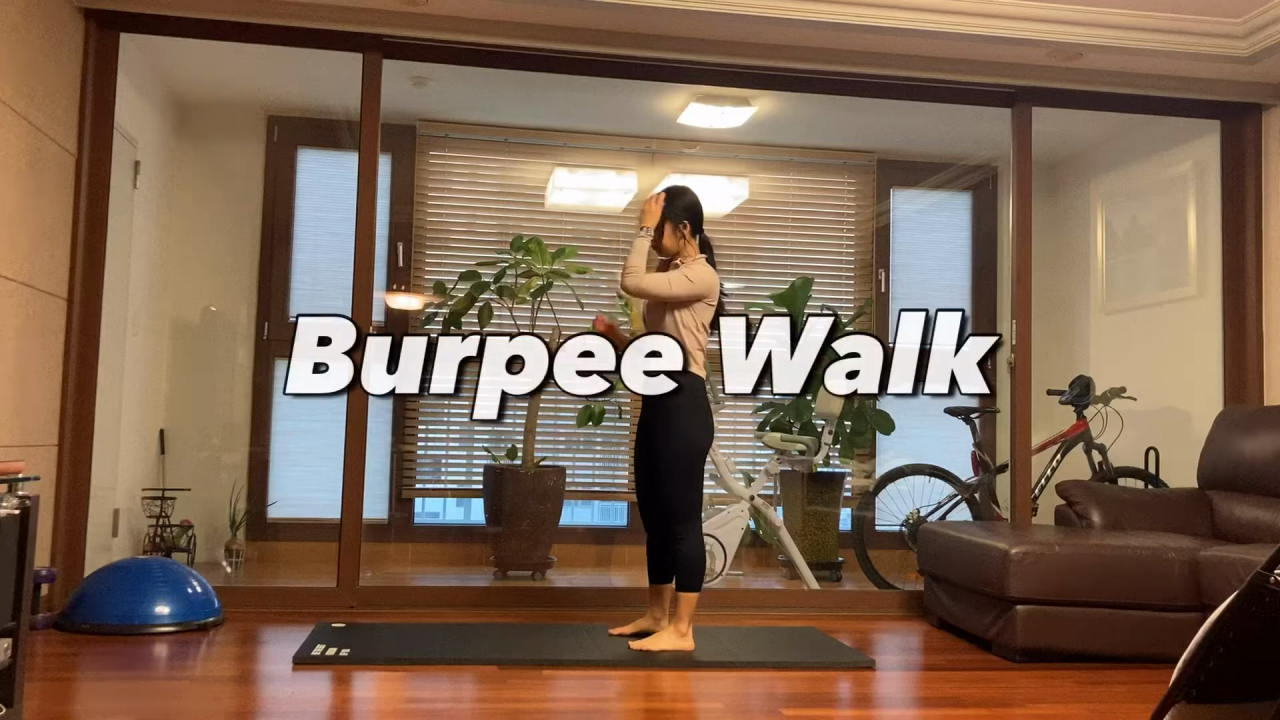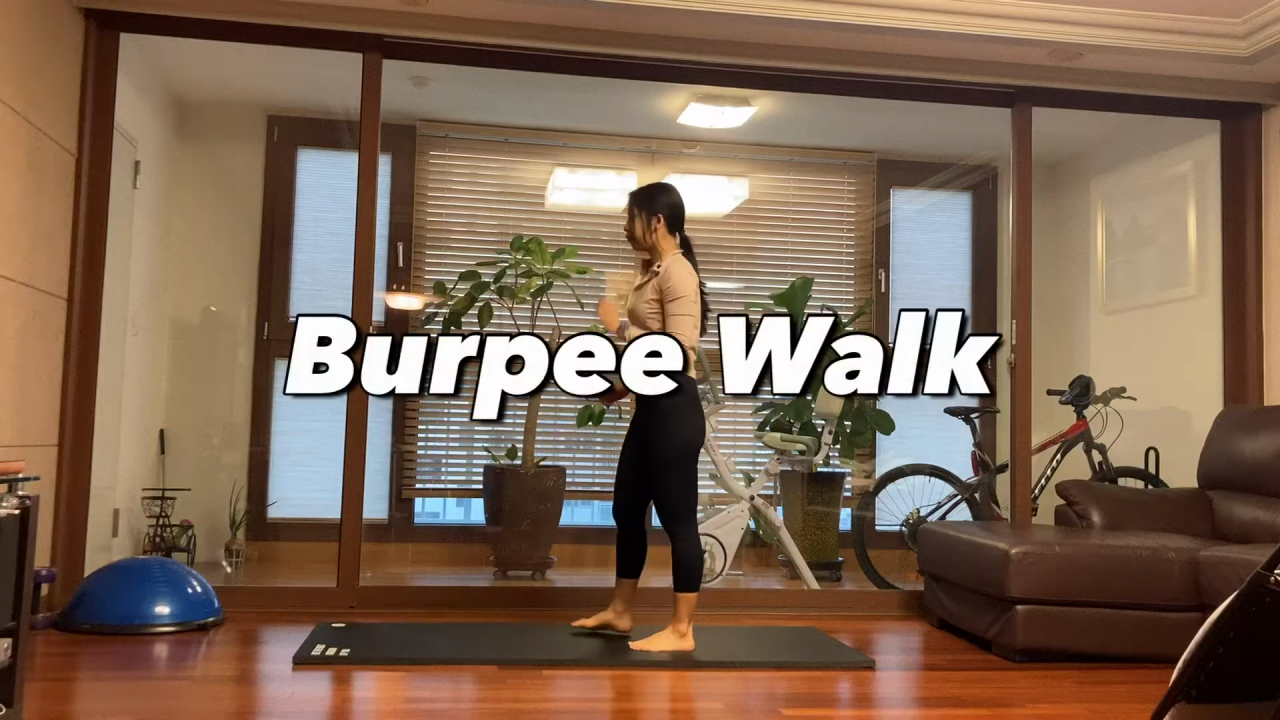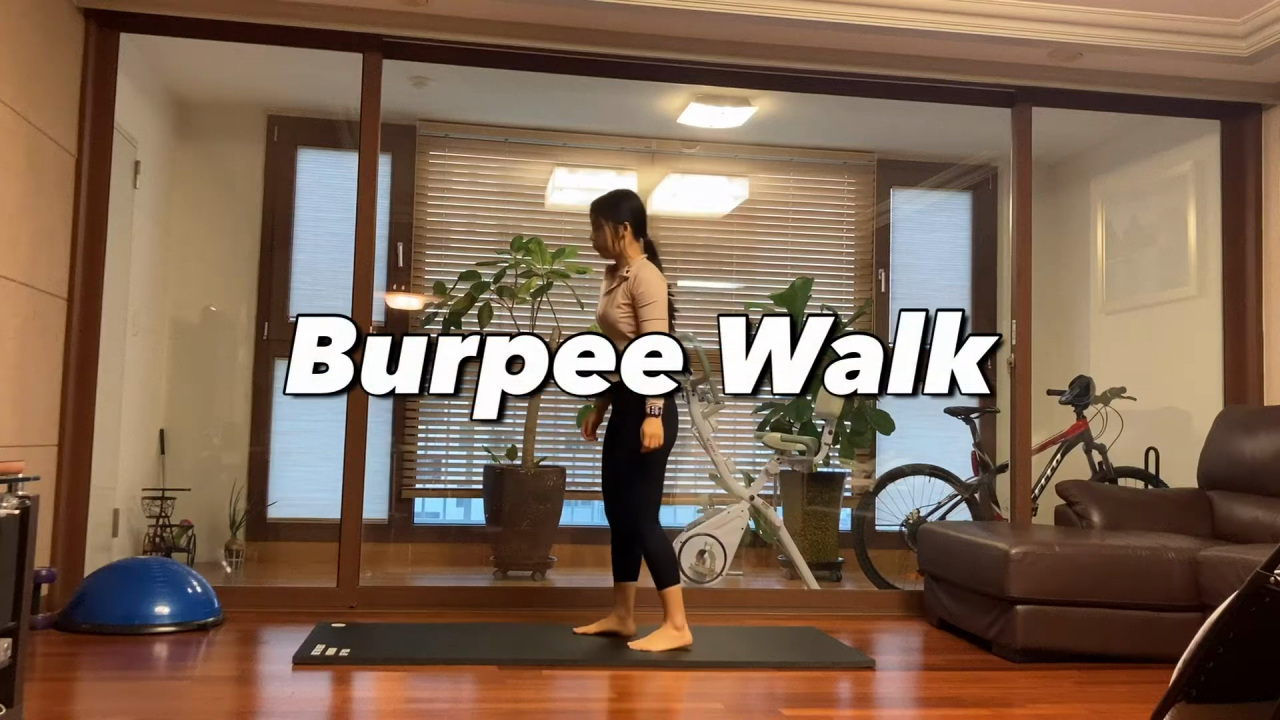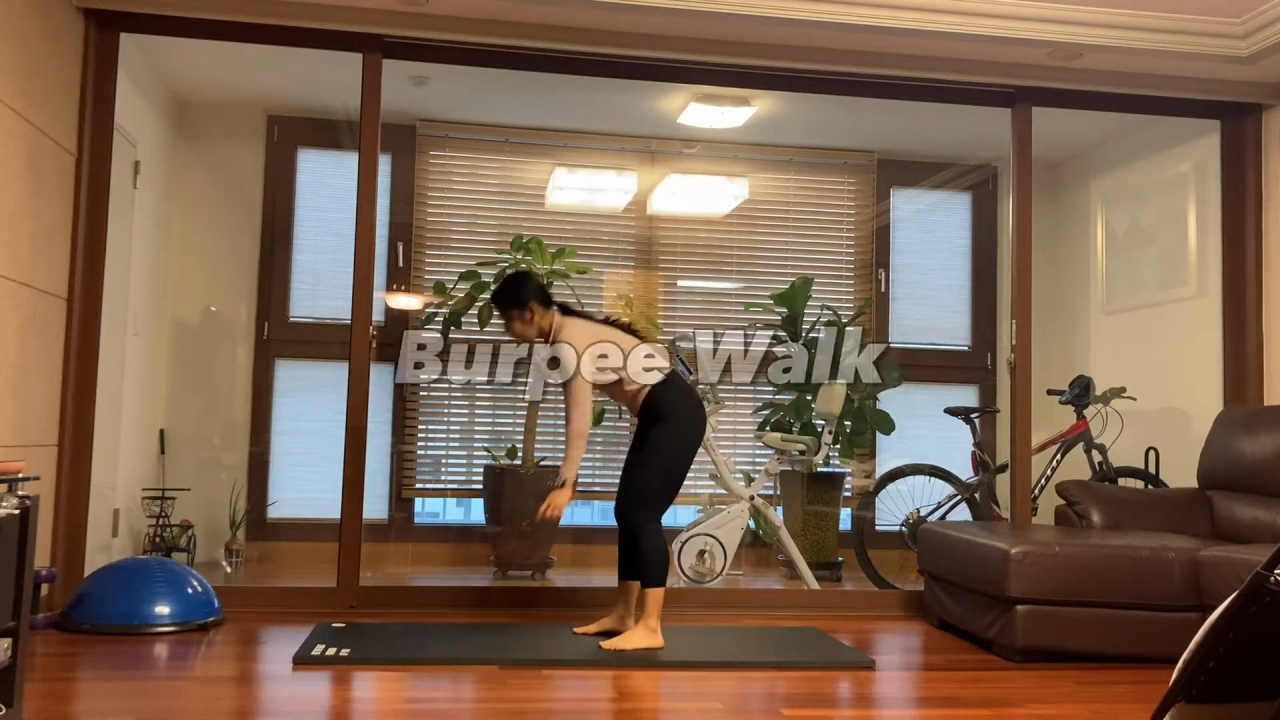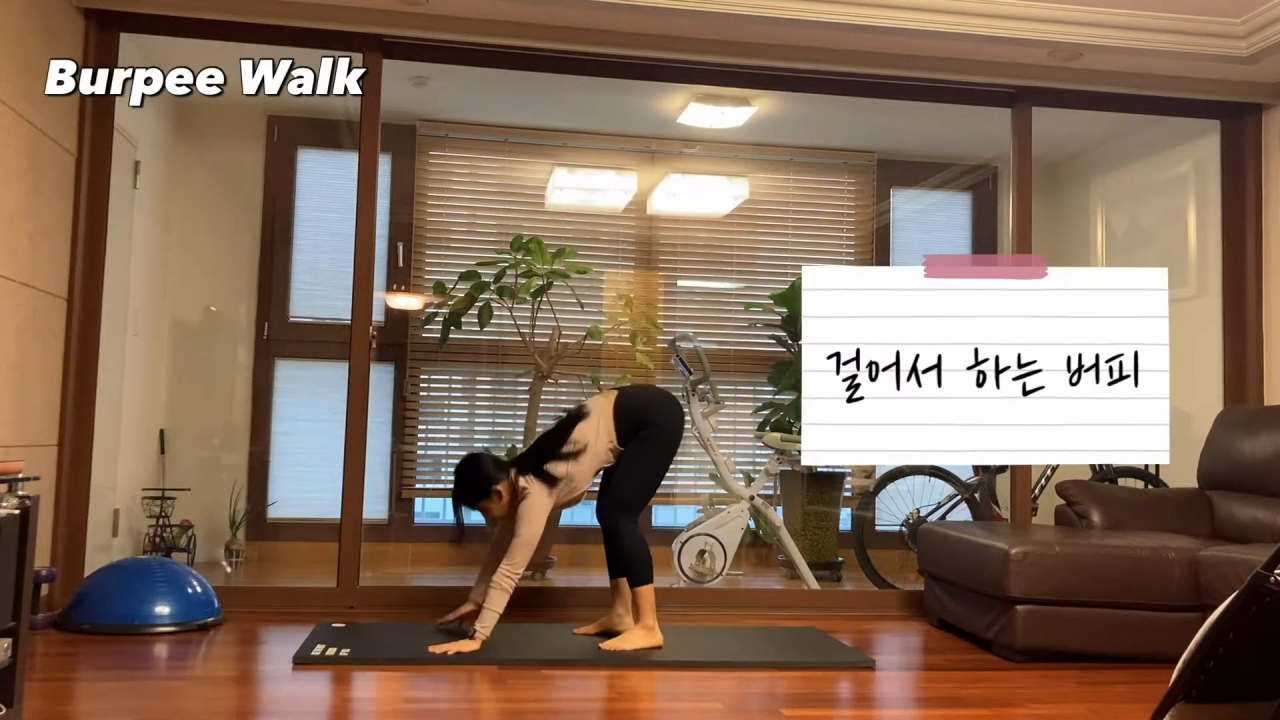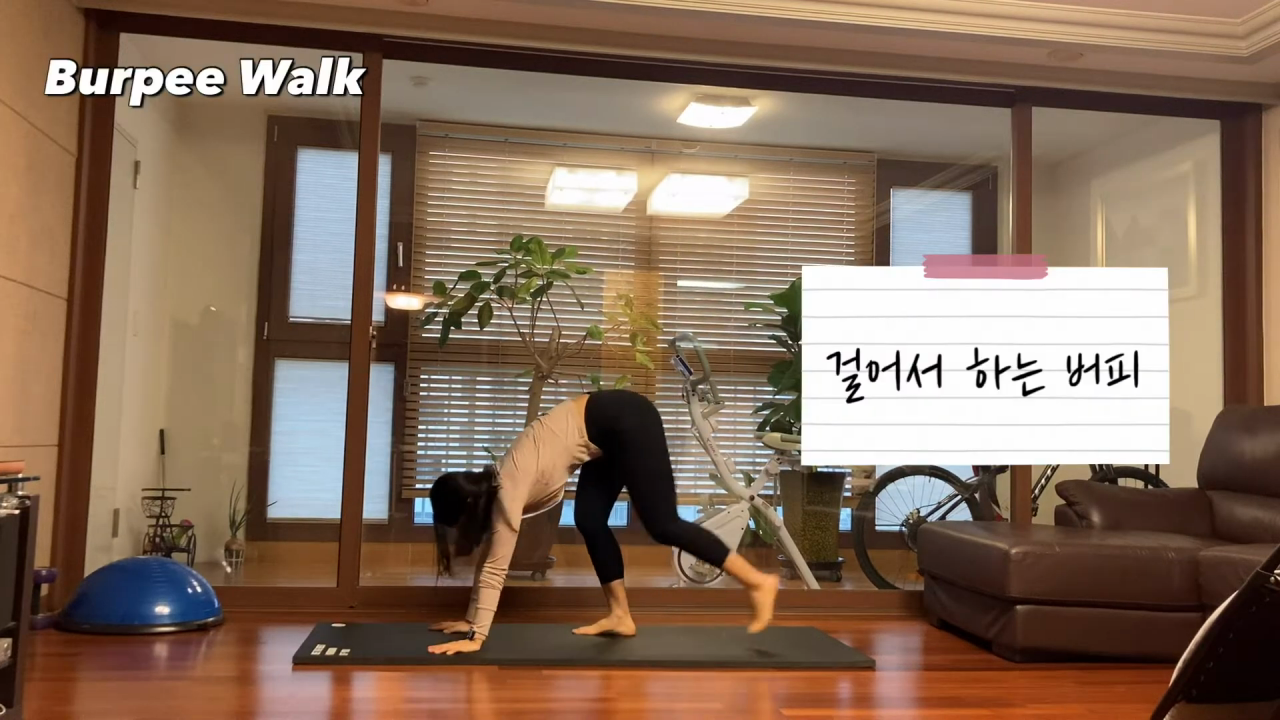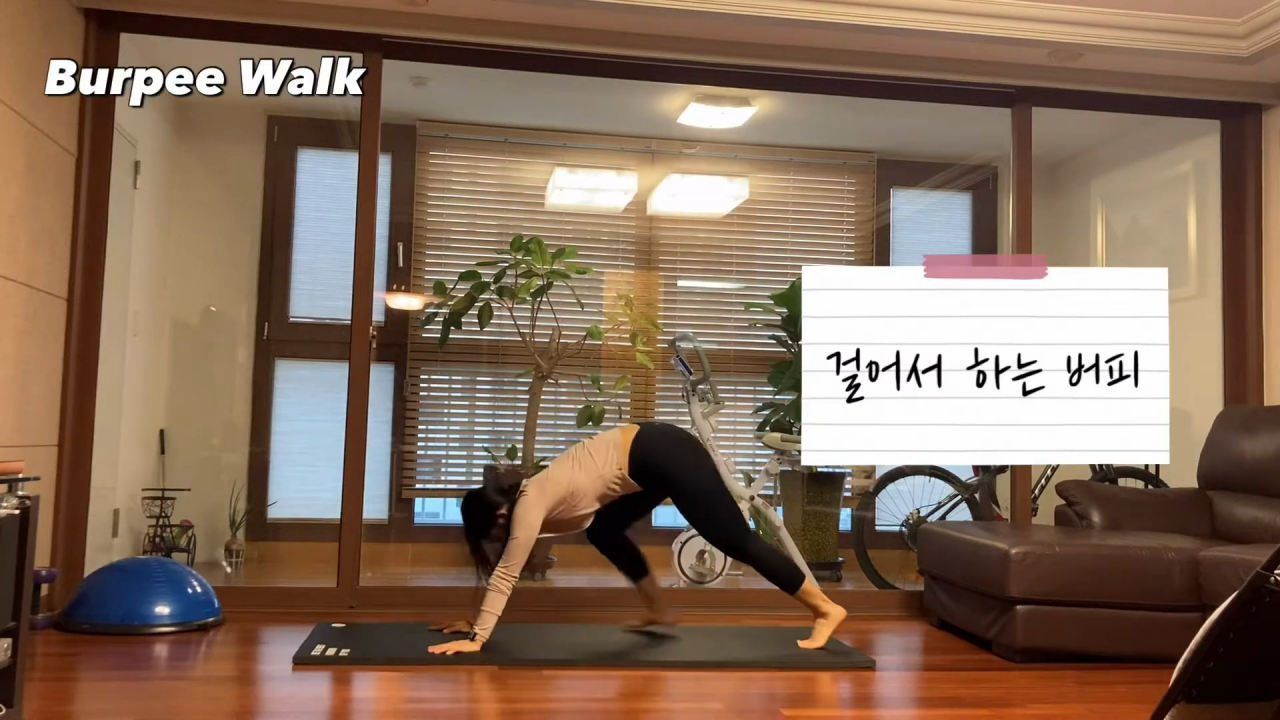
dt=0.5s
person 1, frame 1
left shoulder: (701, 275)
right shoulder: (670, 275)
left elbow: (631, 283)
left wrist: (643, 230)
right wrist: (619, 338)
left hip: (683, 403)
right hip: (656, 402)
left knee: (681, 518)
right knee: (654, 517)
left ankle: (681, 629)
right ankle: (657, 615)
person 1, frame 2
left shoulder: (678, 274)
right shoulder: (651, 271)
left elbow: (677, 350)
left wrist: (619, 327)
right wrist: (622, 380)
left hip: (675, 407)
right hip: (649, 406)
left knee: (678, 519)
right knee: (627, 511)
left ankle: (681, 631)
right ankle: (620, 611)
person 1, frame 3
left shoulder: (646, 278)
right shoulder: (615, 278)
left wrist: (654, 415)
right wrist: (599, 407)
left hip: (645, 407)
right hip: (623, 406)
left knee: (641, 517)
right knee: (619, 515)
left ankle: (676, 625)
right ankle: (621, 616)
person 1, frame 4
left shoulder: (571, 338)
right shoulder: (561, 339)
left elbow: (581, 416)
right elbow: (576, 414)
left wrist: (565, 481)
right wrist: (567, 478)
left hip: (676, 414)
right hip: (656, 414)
left knee: (642, 509)
right knee: (629, 509)
left ankle: (649, 628)
right ankle: (624, 615)
person 1, frame 5
left shoulder: (534, 493)
right shoulder: (519, 480)
left elbow: (510, 570)
right elbow: (502, 548)
left wrist: (477, 636)
right wrist: (475, 601)
left hip: (655, 418)
right hip: (634, 416)
left knee: (616, 516)
right knee: (610, 514)
left ankle: (647, 627)
right ankle: (622, 615)
person 1, frame 6
left shoulder: (506, 494)
right shoulder: (492, 488)
left elbow: (496, 570)
right elbow: (490, 564)
left wrist: (475, 636)
right wrist: (471, 620)
left hip: (625, 419)
right hip: (608, 420)
left knee: (660, 523)
right knee: (589, 519)
left ankle: (758, 583)
right ankle: (620, 616)
person 1, frame 7
left shoulder: (529, 504)
right shoulder: (528, 499)
left elbow: (506, 575)
right elbow: (506, 573)
left wrist: (476, 638)
right wrist: (475, 623)
left hip: (665, 456)
right hip: (654, 451)
left knee: (737, 541)
right knee: (603, 529)
left ankle: (826, 609)
right ankle: (657, 608)
